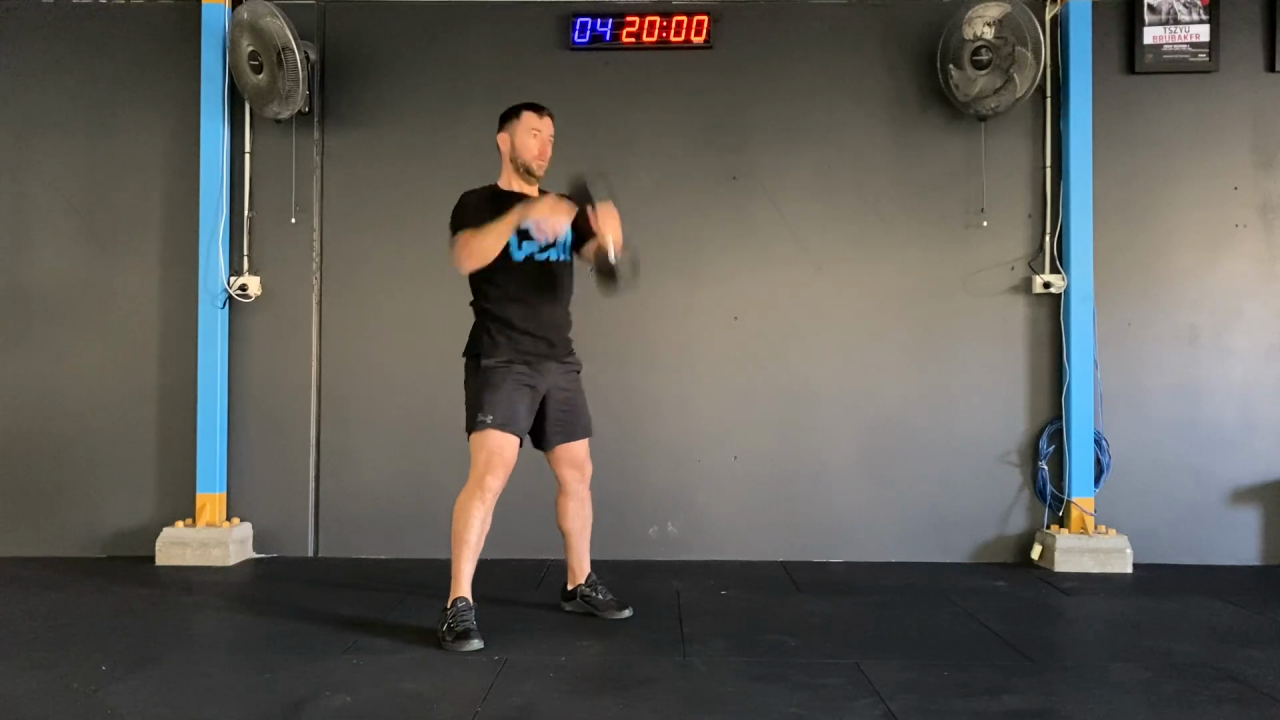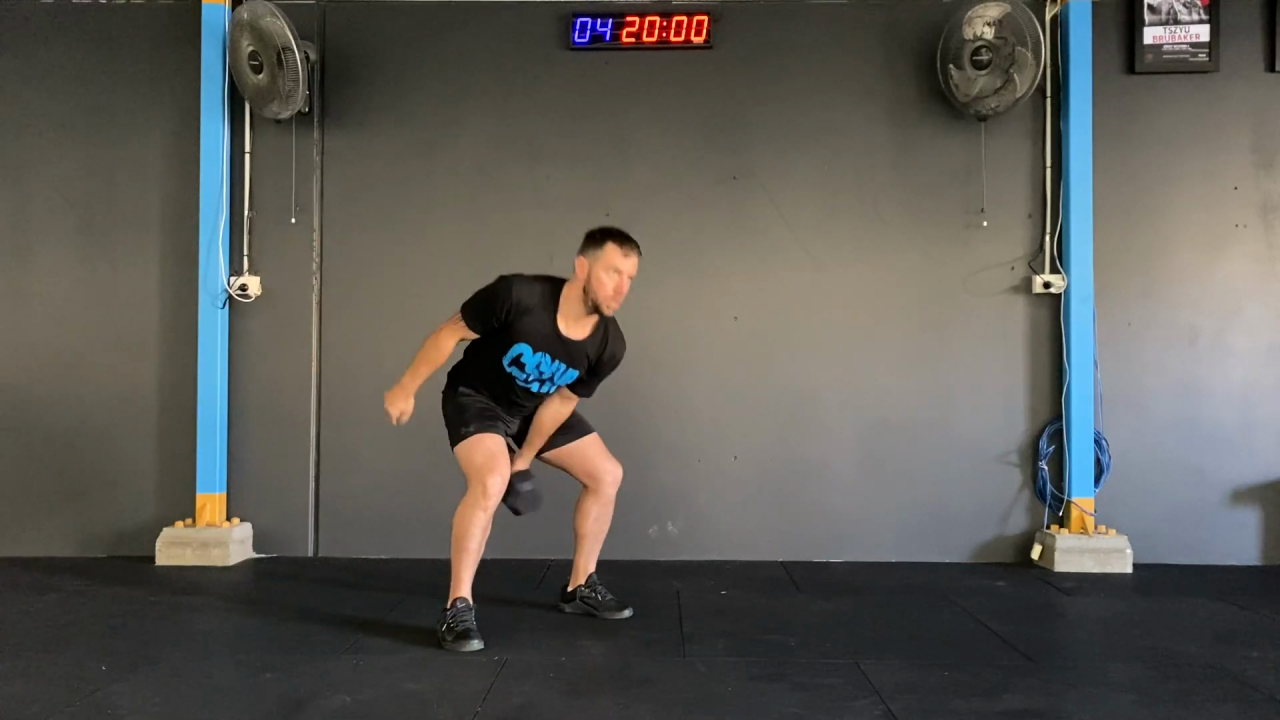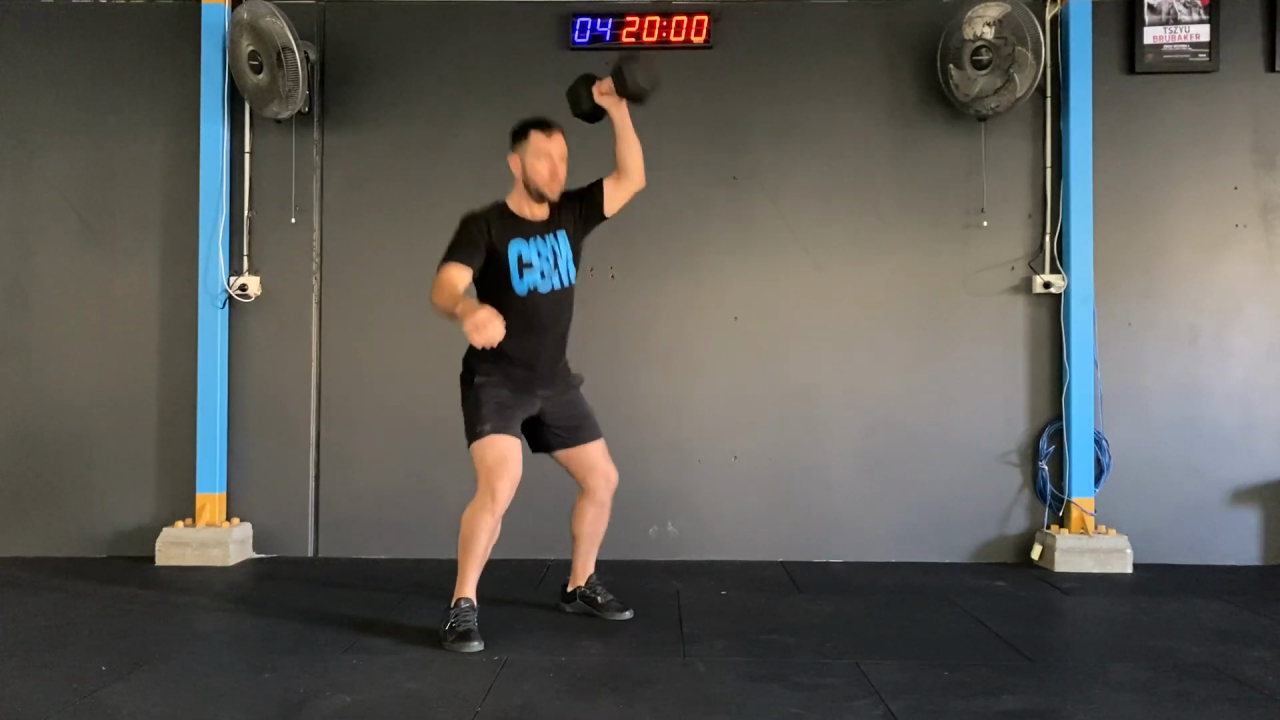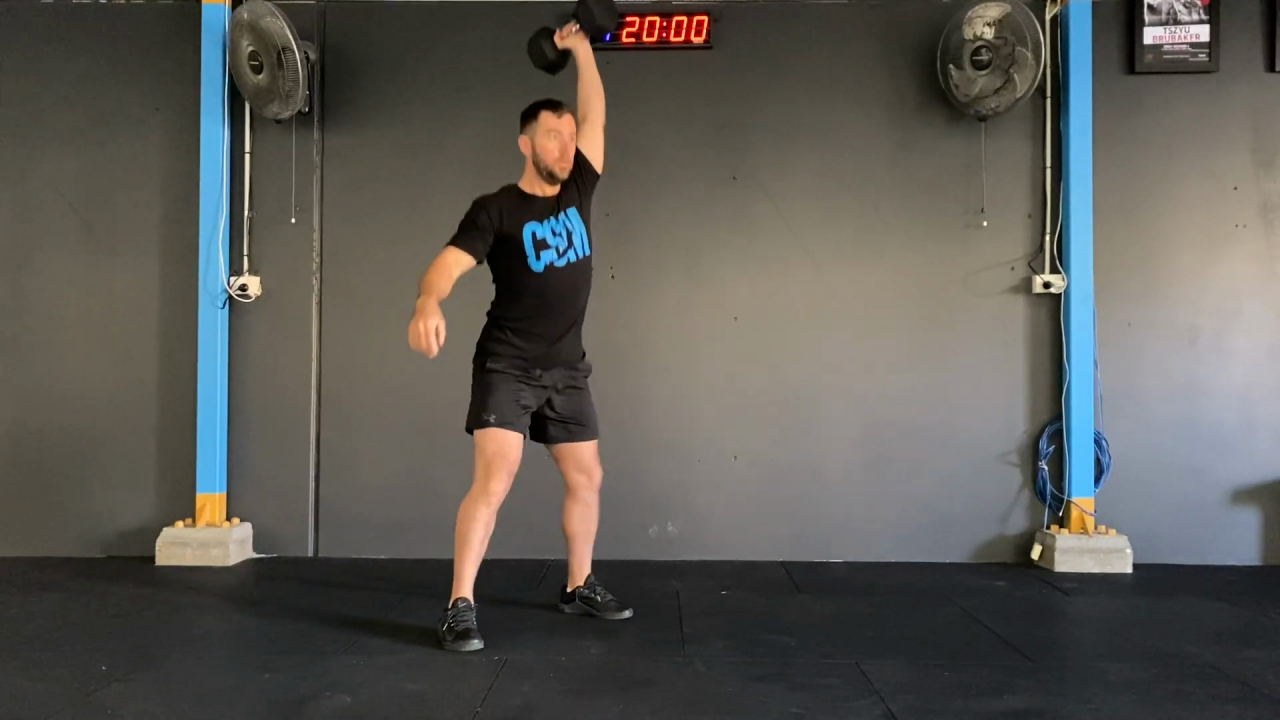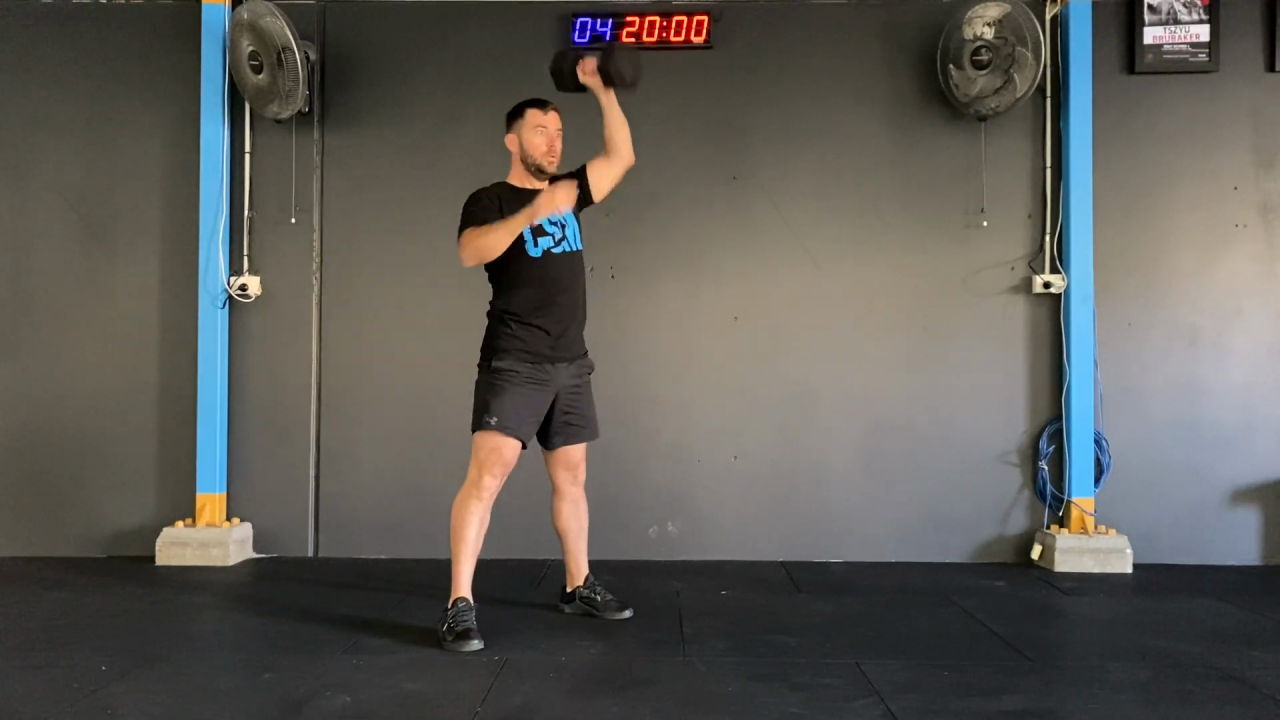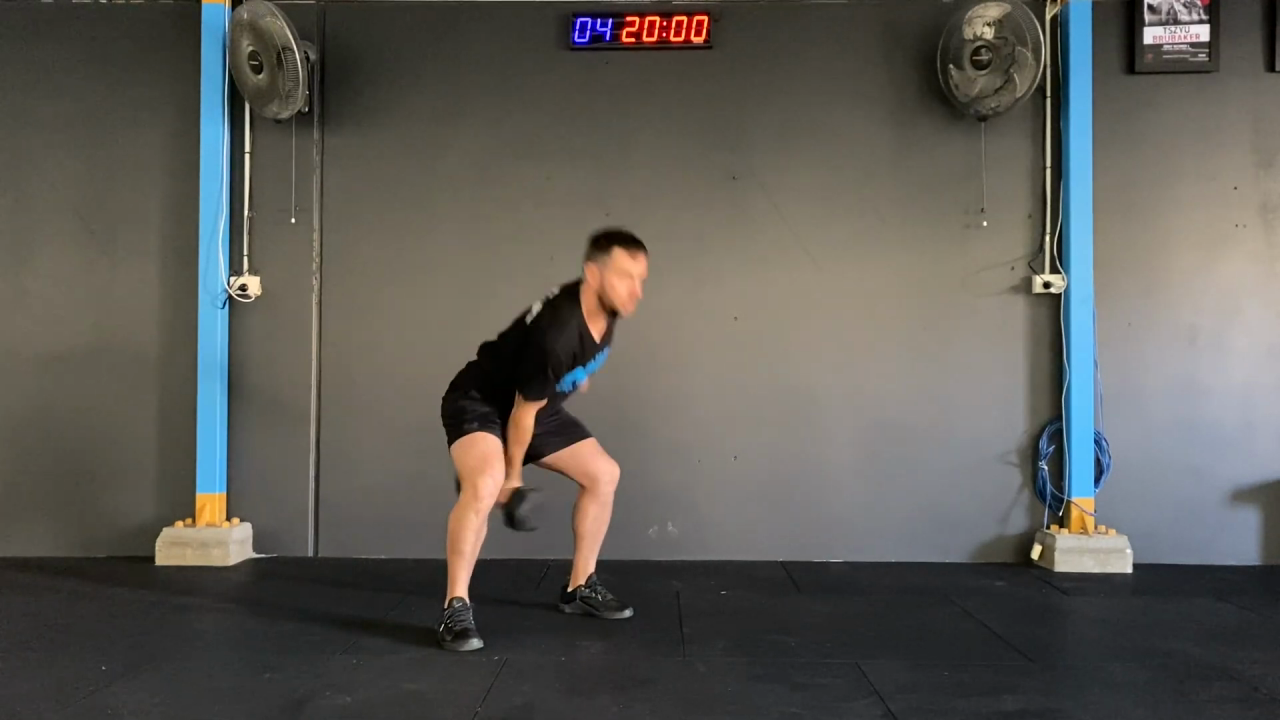
dt=0.7s
person 1, frame 1
left shoulder: (565, 208)
right shoulder: (479, 203)
left elbow: (605, 253)
right elbow: (467, 257)
left wrist: (609, 227)
right wrist: (523, 215)
left hip: (558, 362)
right hip: (501, 361)
left knee: (577, 474)
right knee: (489, 476)
left ankle: (579, 584)
right ankle: (459, 603)
person 1, frame 2
left shoulder: (608, 345)
right shoulder: (517, 296)
left elbow: (560, 401)
right elbow: (452, 334)
left wrist: (527, 455)
right wrist: (406, 387)
left hip: (533, 409)
right hip: (475, 397)
left knee: (606, 475)
right knee: (491, 481)
left ankle: (580, 587)
right ankle: (457, 608)
person 1, frame 3
left shoulder: (570, 212)
right shoulder: (485, 226)
left elbow: (632, 180)
right elbow: (443, 290)
left wrist: (620, 113)
right wrist: (469, 311)
left hip: (554, 381)
right hip: (496, 381)
left knee: (601, 479)
right knee: (499, 486)
left ankle: (580, 585)
right ankle: (462, 604)
person 1, frame 4
left shoulder: (578, 190)
right shoulder: (497, 210)
left elbow: (596, 117)
right elbow: (448, 263)
left wrist: (582, 51)
right wrist: (428, 304)
left hip: (567, 369)
right hip: (507, 367)
left knee: (584, 478)
right knee: (494, 481)
left ankle: (579, 586)
right ankle: (460, 604)
person 1, frame 5
left shoulder: (568, 192)
right shoulder: (490, 199)
left elbow: (621, 155)
right elbow: (470, 252)
left wrist: (601, 89)
right wrist: (533, 211)
left hip: (571, 363)
right hip: (515, 363)
left knee: (570, 478)
right knee: (487, 477)
left ankle: (579, 586)
right ankle: (459, 605)
person 1, frame 6
left shoulder: (601, 302)
right shoulder: (555, 336)
right elbow: (524, 414)
left wrist: (578, 378)
right wrist: (511, 473)
left hip: (536, 401)
right hip: (479, 402)
left knee: (604, 475)
right knee: (485, 485)
left ankle: (579, 586)
right ankle: (456, 607)
